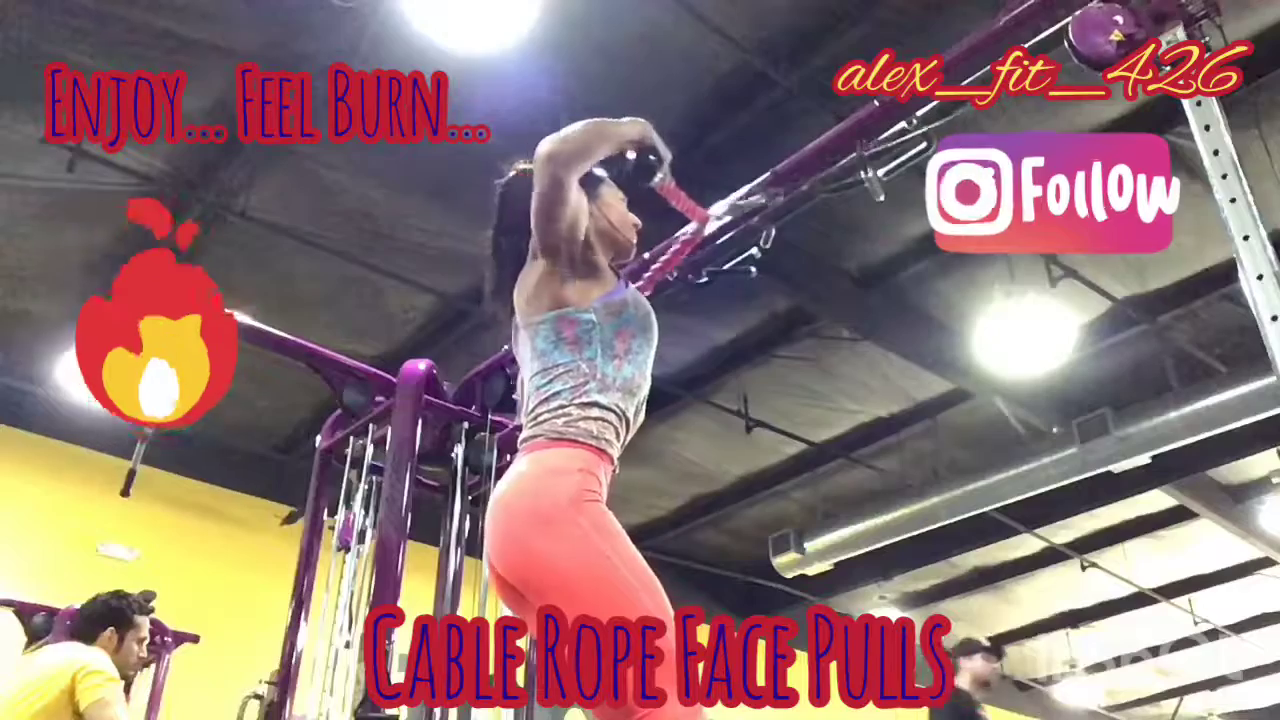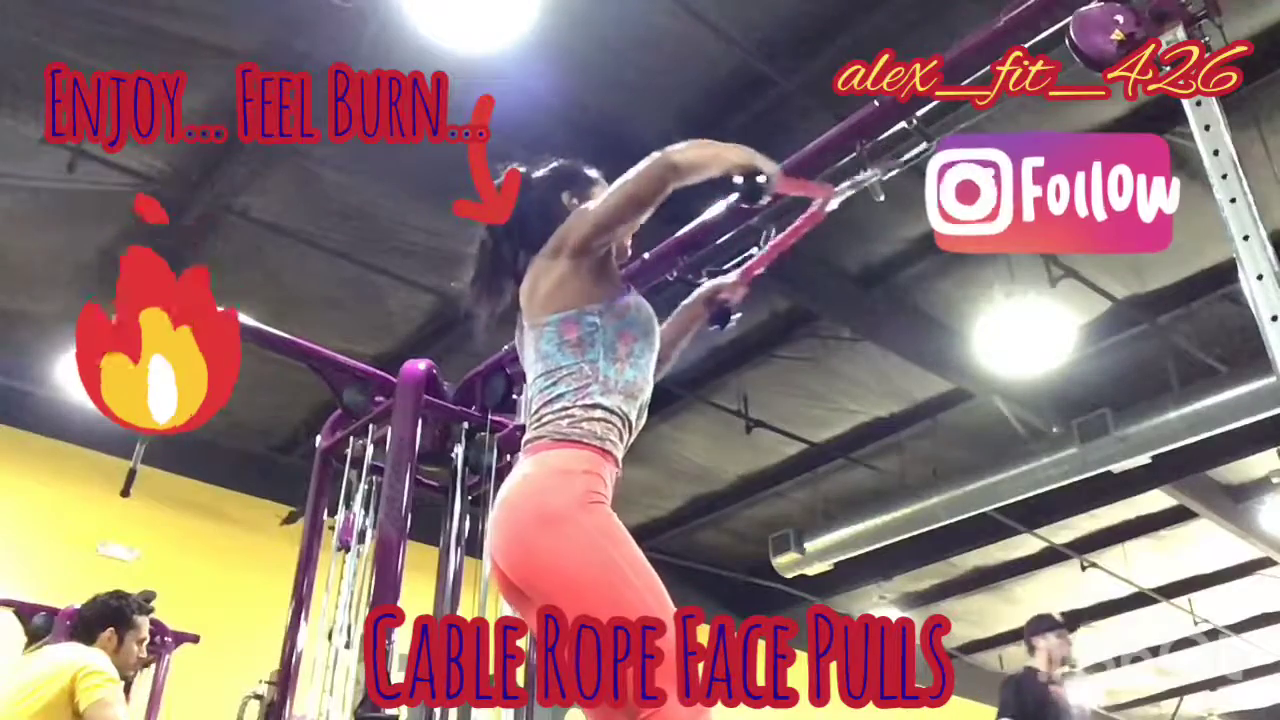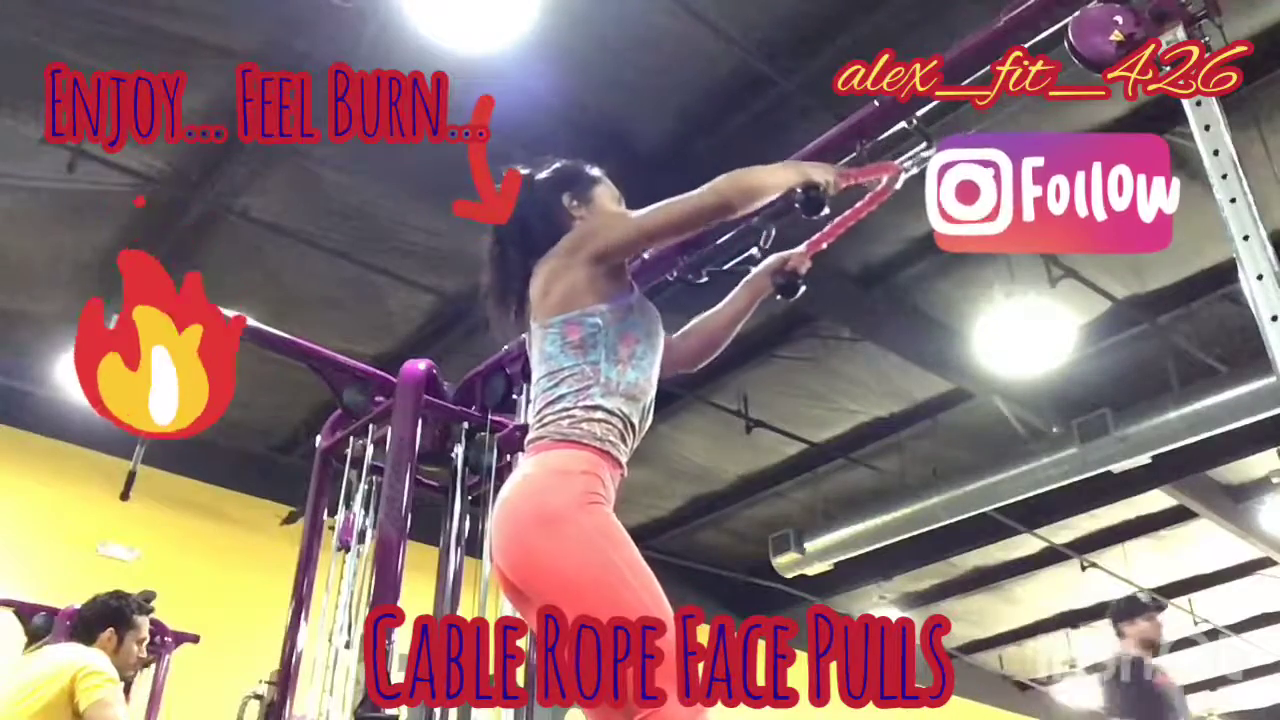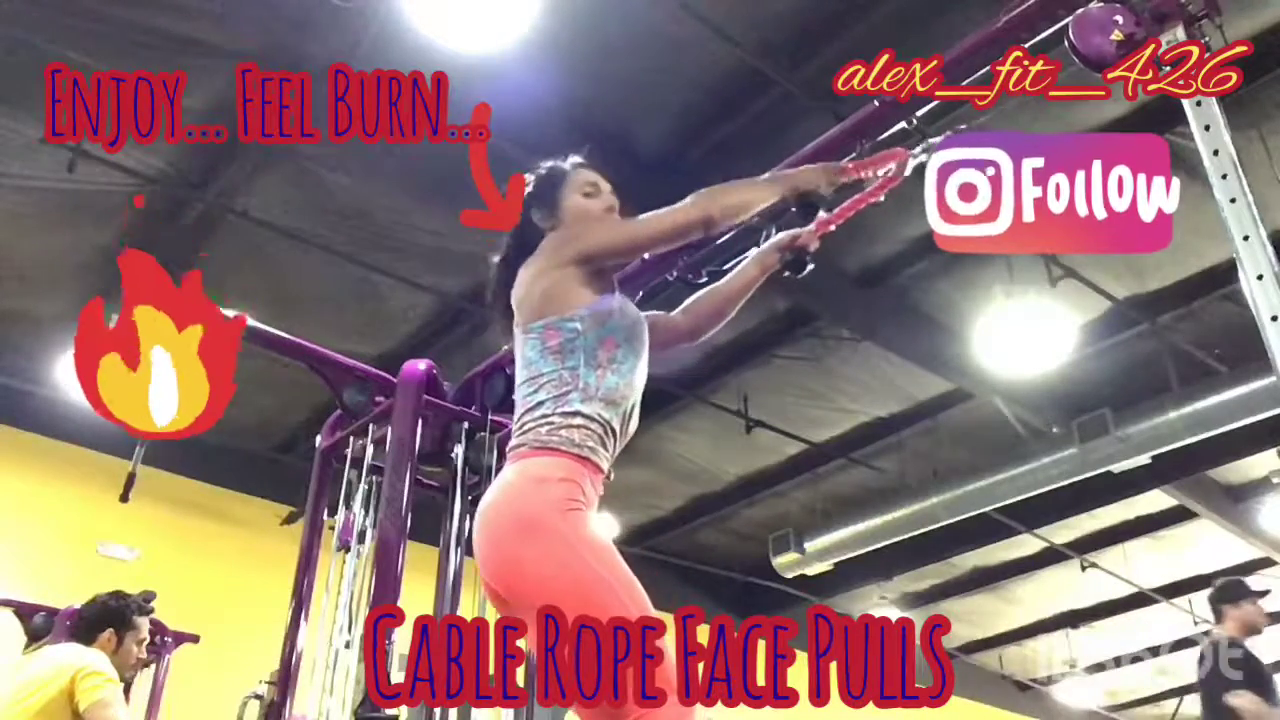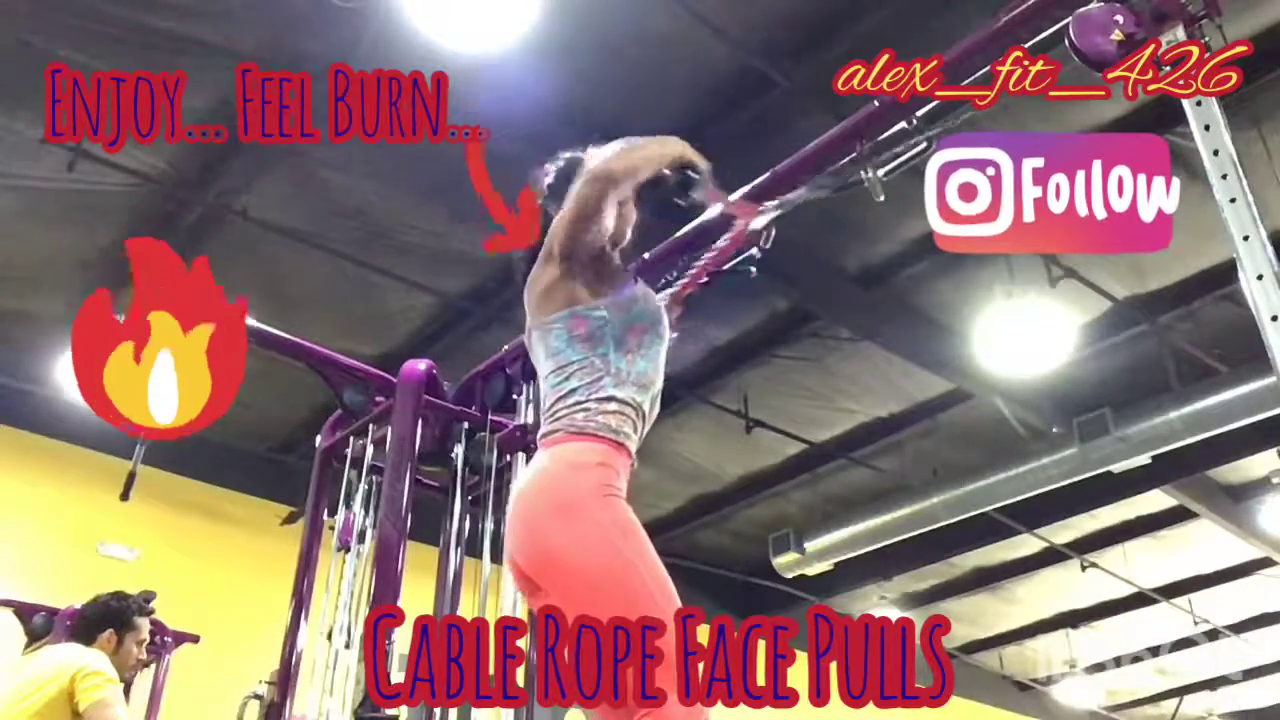
dt=0.4s
person 1, frame 1
left shoulder: (552, 289)
right shoulder: (563, 253)
right elbow: (556, 154)
left wrist: (618, 314)
right wrist: (636, 132)
left hip: (534, 508)
right hip: (554, 497)
person 1, frame 2
left shoulder: (552, 295)
right shoulder: (570, 251)
left elbow: (631, 370)
right elbow: (668, 165)
left wrist: (699, 305)
right wrist: (744, 158)
left hip: (535, 509)
right hip: (557, 498)
person 1, frame 3
left shoulder: (582, 299)
right shoulder: (581, 250)
left elbow: (685, 350)
right elbow: (721, 197)
left wrist: (766, 277)
right wrist: (801, 173)
left hip: (545, 508)
right hip: (558, 498)
person 1, frame 4
left shoulder: (597, 309)
right shoulder: (560, 257)
left elbow: (685, 323)
right elbow: (706, 212)
left wrist: (774, 252)
right wrist: (796, 179)
left hip: (533, 516)
right hip: (537, 506)
person 1, frame 5
left shoulder: (581, 291)
right shoulder: (572, 252)
right elbow: (602, 168)
left wrist: (653, 316)
right wrist: (674, 151)
left hip: (557, 501)
right hip: (572, 491)
